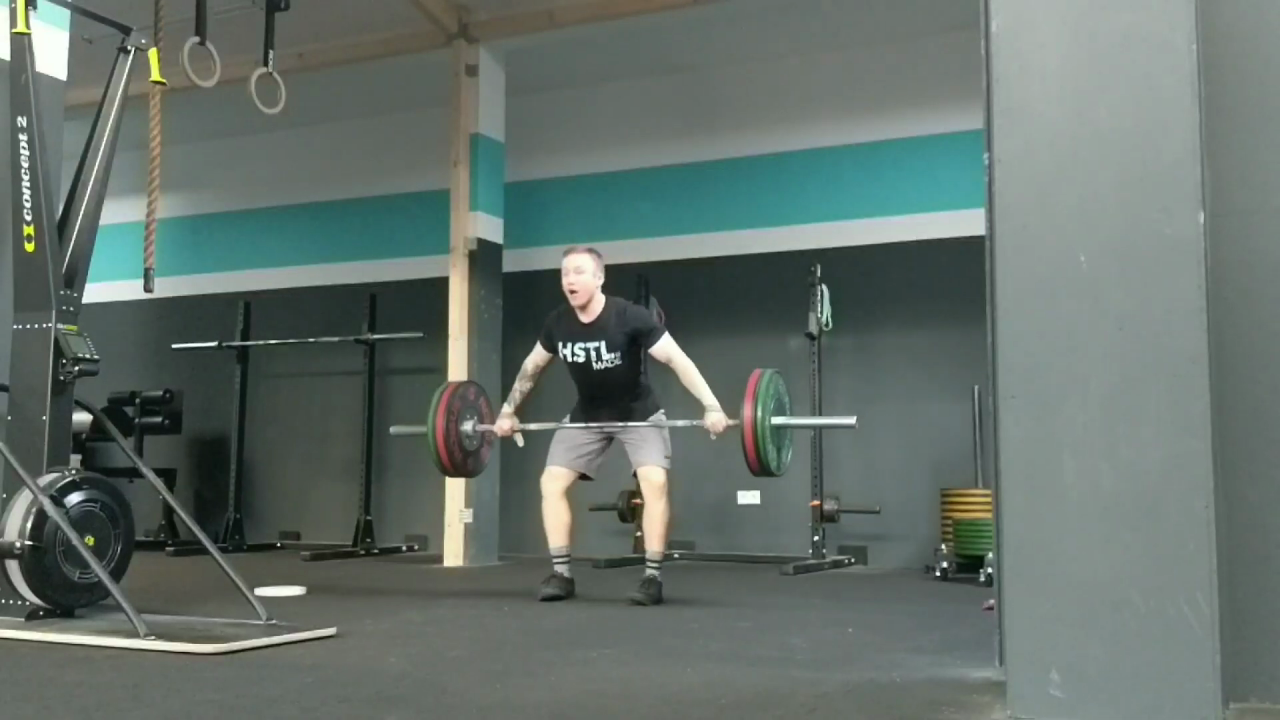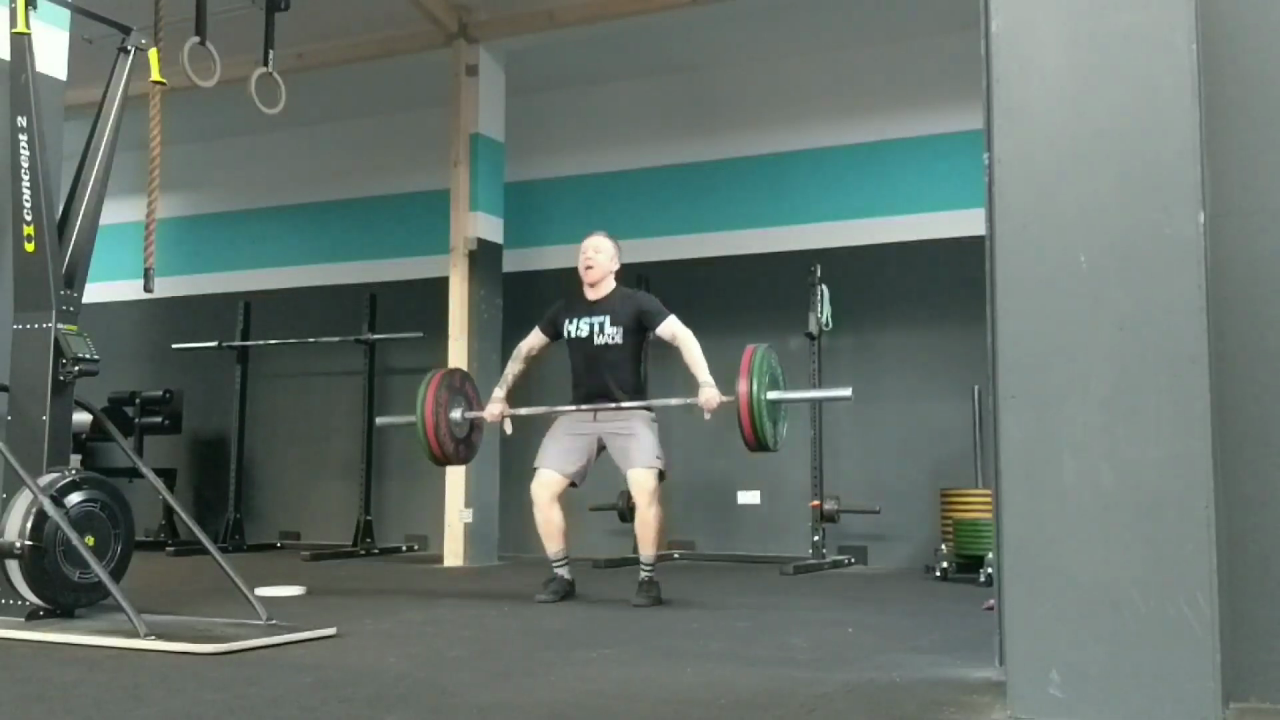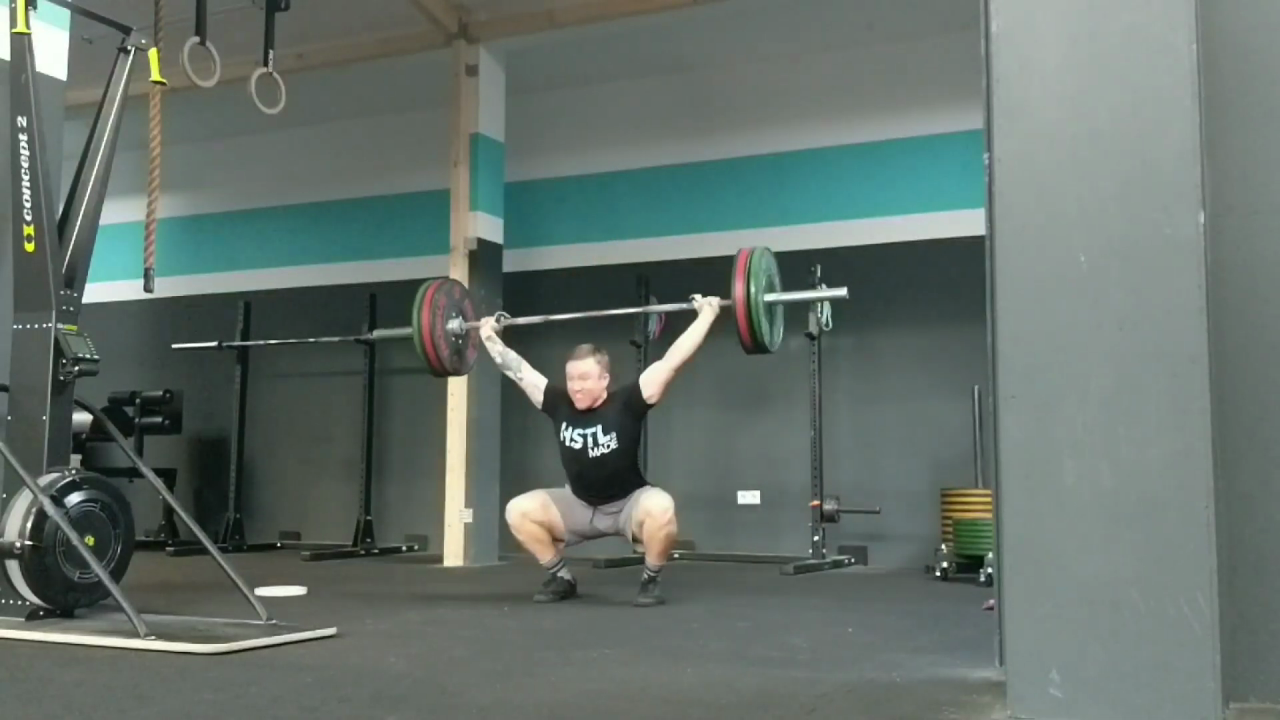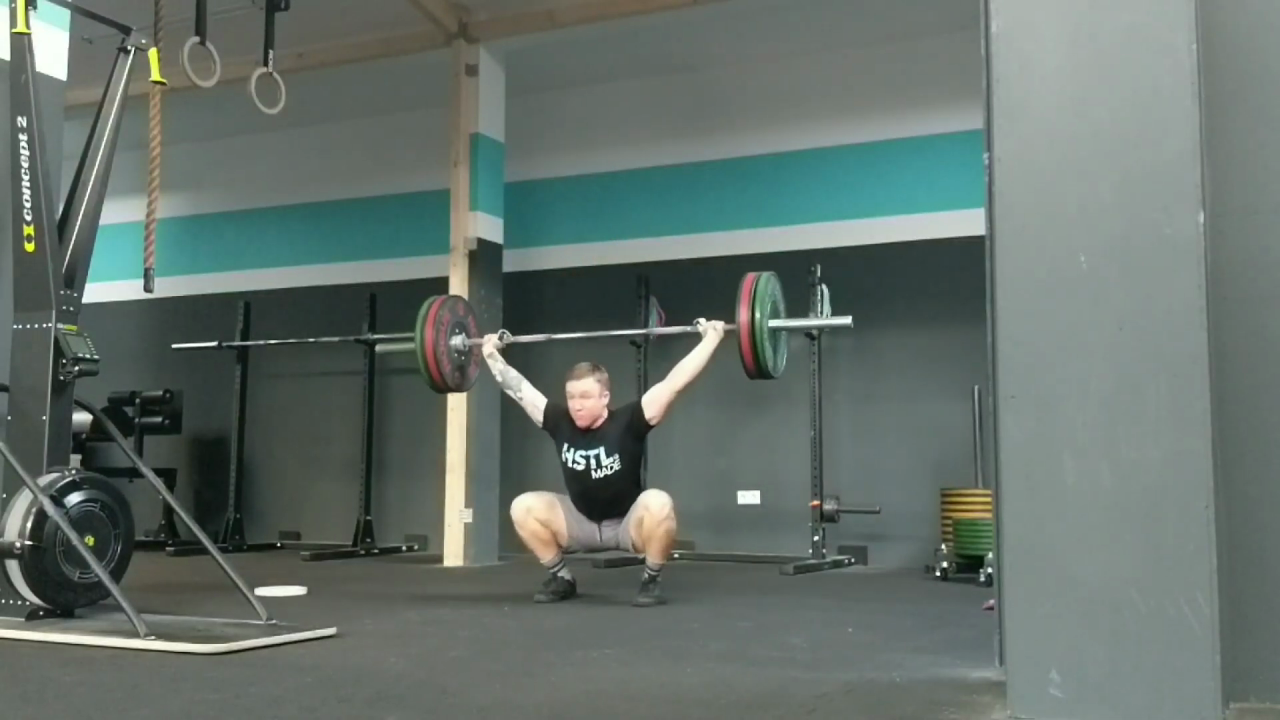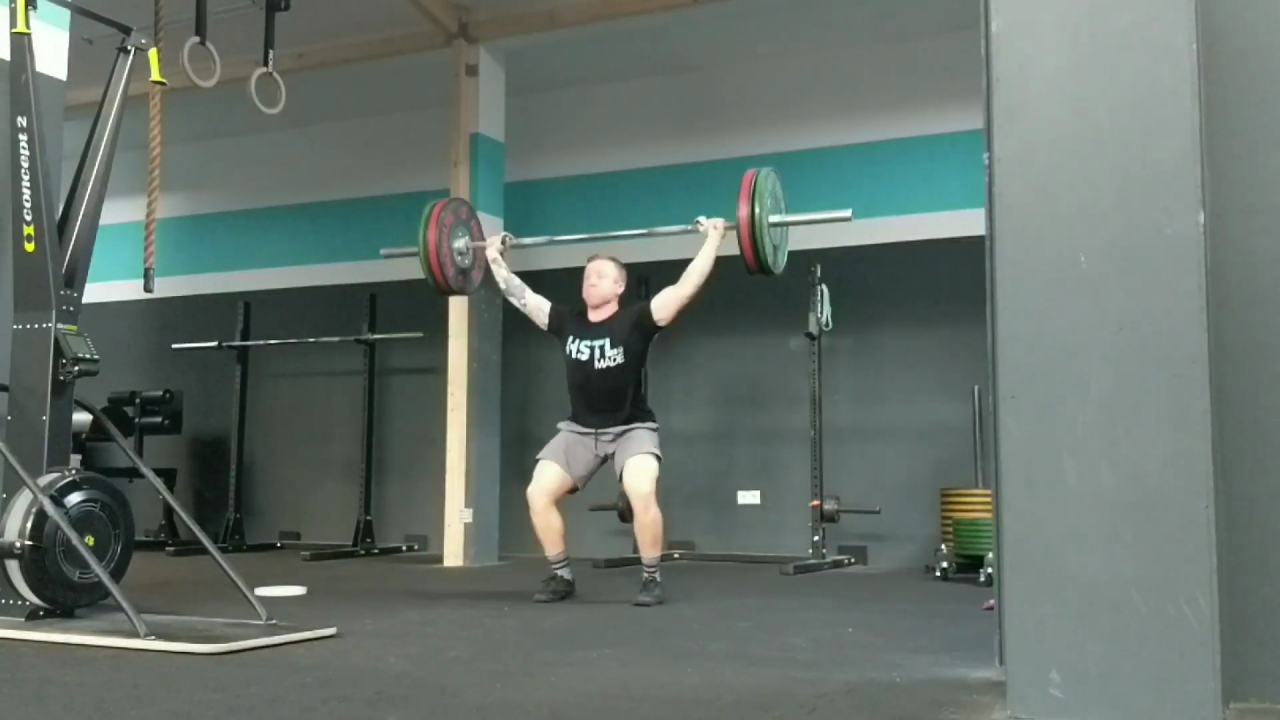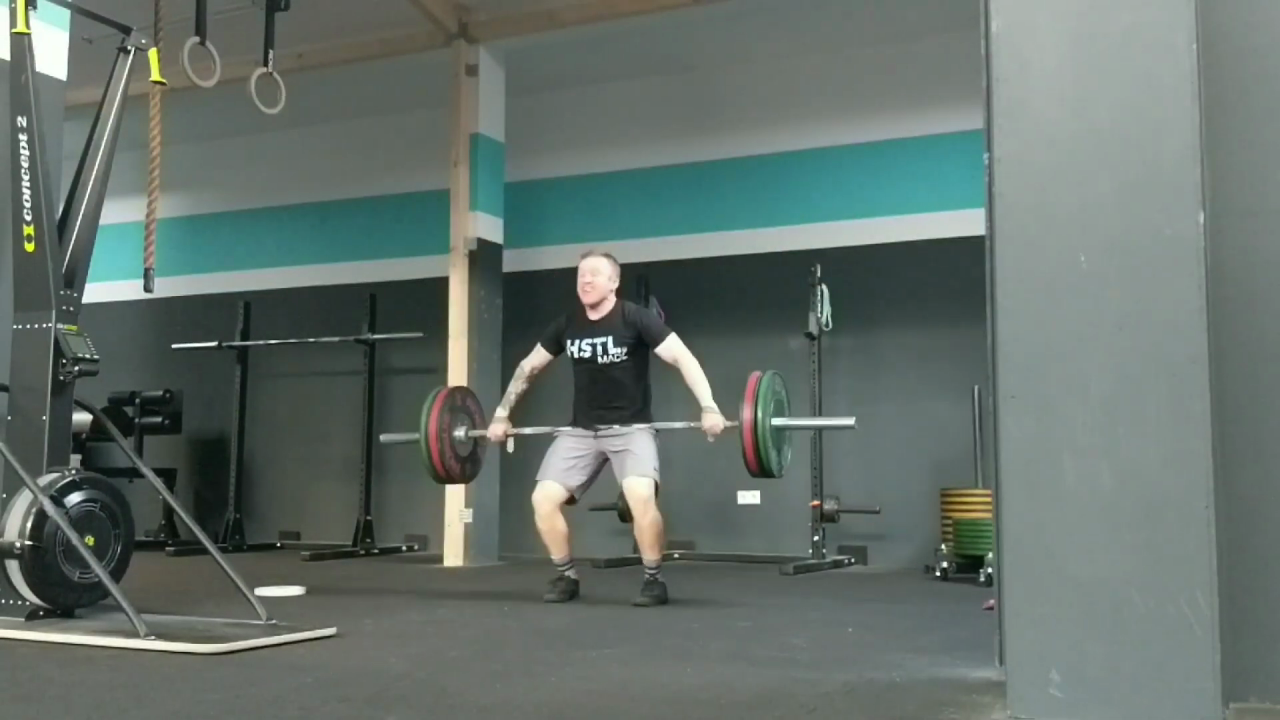
dt=0.7s
person 1, frame 1
left shoulder: (629, 317)
right shoulder: (558, 323)
left elbow: (677, 360)
right elbow: (532, 366)
left wrist: (711, 407)
right wrist: (508, 410)
left hip: (638, 415)
right hip: (586, 417)
left knee: (654, 483)
right knee: (551, 483)
left ankle: (652, 577)
right ankle: (561, 574)
person 1, frame 2
left shoulder: (635, 302)
right shoulder: (564, 309)
left elbow: (682, 337)
right elbow: (526, 348)
left wrist: (706, 384)
right wrist: (499, 395)
left hip: (629, 413)
right hip: (579, 414)
left knee: (645, 490)
right knee: (542, 490)
left ankle: (648, 578)
right ankle: (561, 575)
person 1, frame 3
left shoulder: (627, 405)
right shoulder: (558, 404)
left elbow: (671, 362)
right elbow: (519, 369)
left wrist: (706, 315)
right wrist: (488, 335)
left hip: (628, 505)
right hip: (580, 506)
left knee: (660, 509)
right knee: (518, 511)
left ankle: (651, 580)
right ankle: (561, 577)
person 1, frame 4
left shoulder: (628, 423)
right shoulder: (559, 421)
left elbow: (674, 383)
right elbow: (519, 389)
left wrist: (711, 338)
right wrist: (491, 353)
left hip: (627, 524)
right hip: (582, 523)
left knee: (658, 505)
right knee: (523, 507)
left ankle: (651, 580)
right ankle: (561, 577)
person 1, frame 5
left shoulder: (636, 320)
right shoulder: (566, 320)
left elbow: (687, 287)
right elbow: (520, 296)
left wrist: (711, 240)
right wrist: (496, 258)
left hip: (630, 427)
right hip: (580, 428)
left knee: (641, 492)
right knee: (538, 493)
left ankle: (652, 579)
right ankle: (561, 575)
person 1, frame 6
left shoulder: (636, 318)
right shoulder: (566, 324)
left elbow: (683, 358)
right elbow: (528, 367)
left wrist: (708, 407)
right wrist: (502, 413)
left hip: (630, 429)
right hip: (581, 431)
left knee: (641, 497)
right knee: (543, 500)
left ankle: (654, 580)
right ankle: (566, 576)
